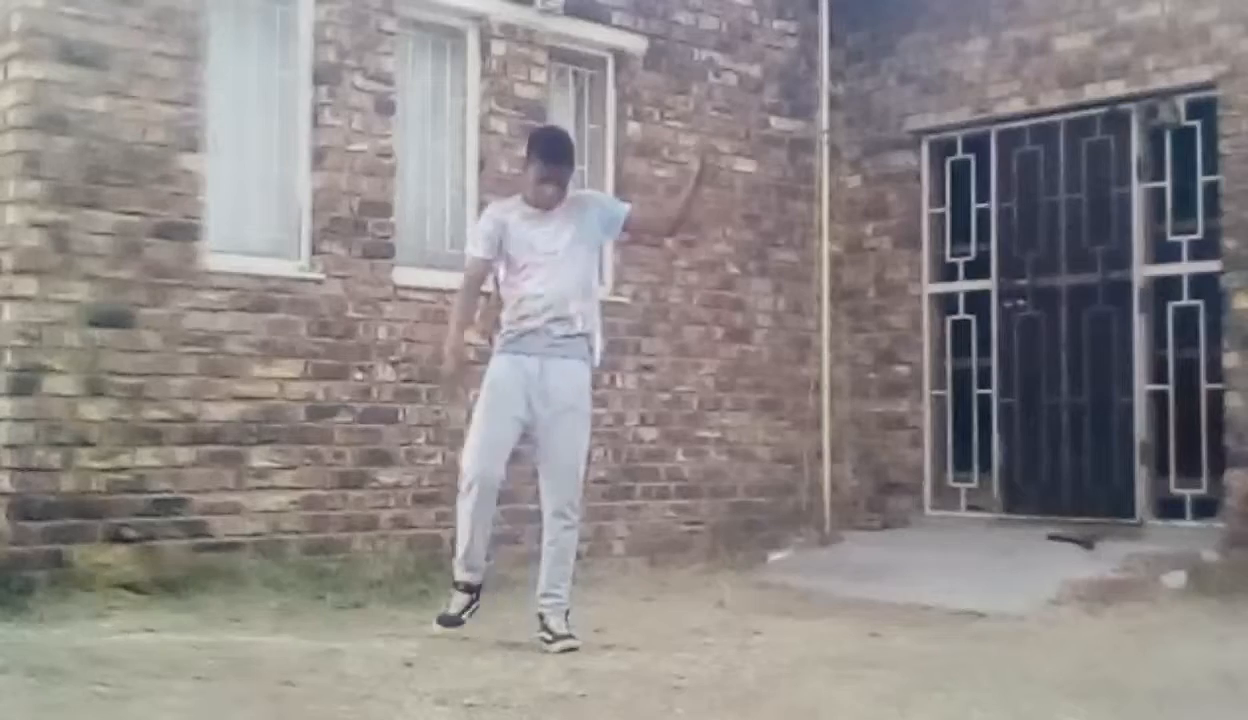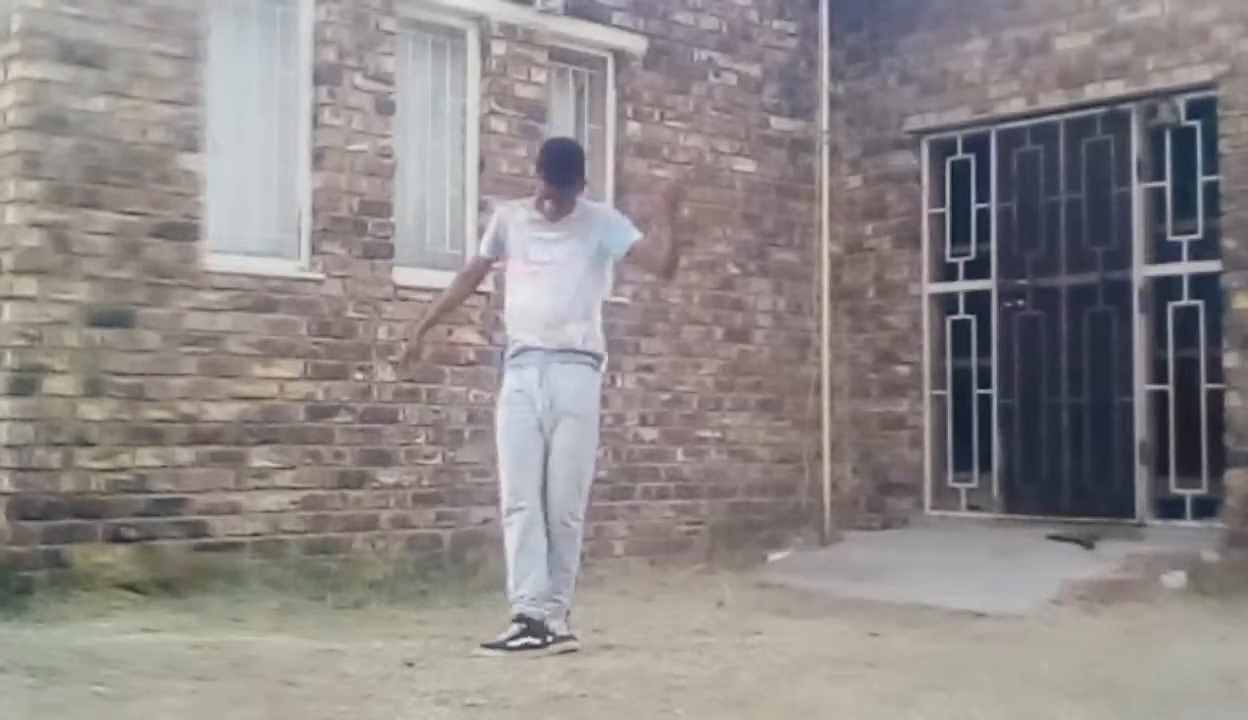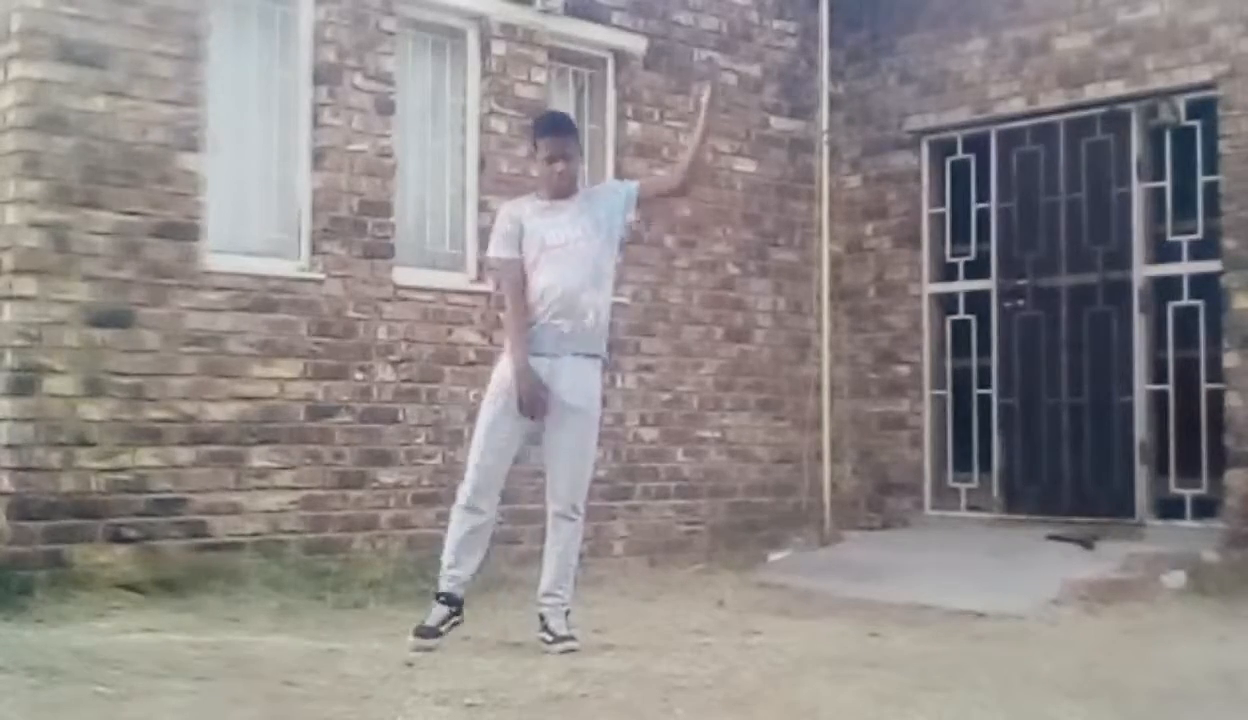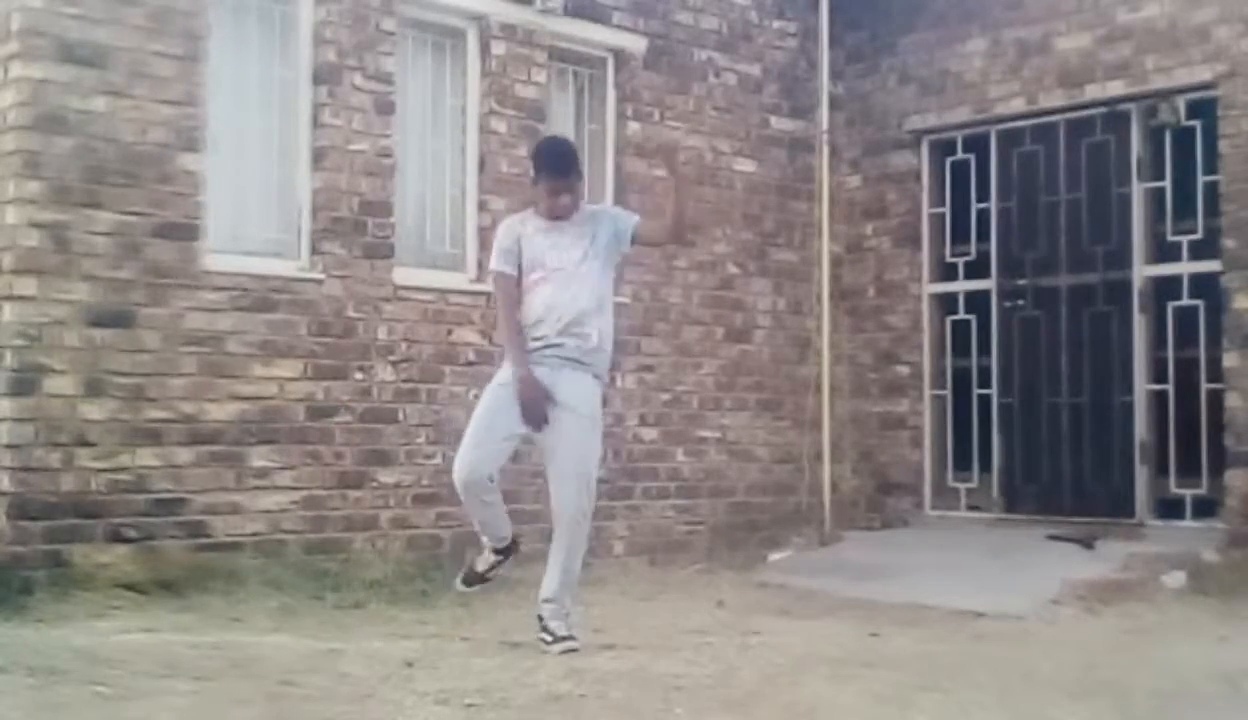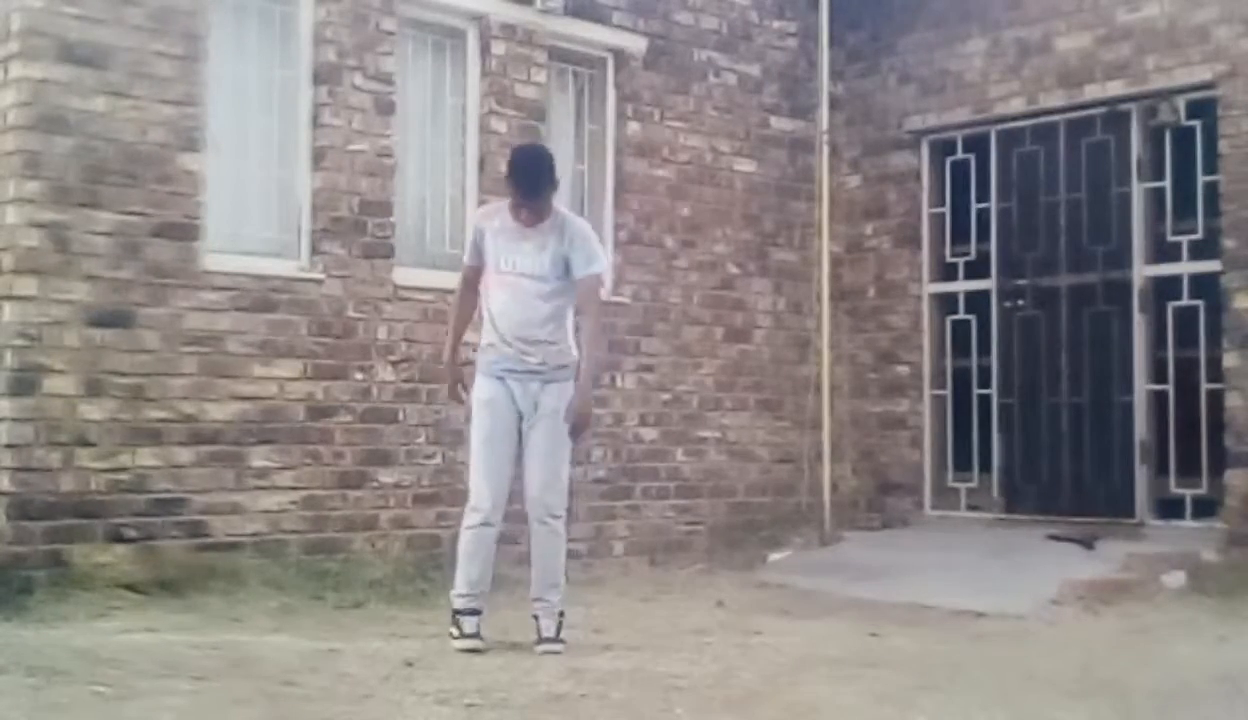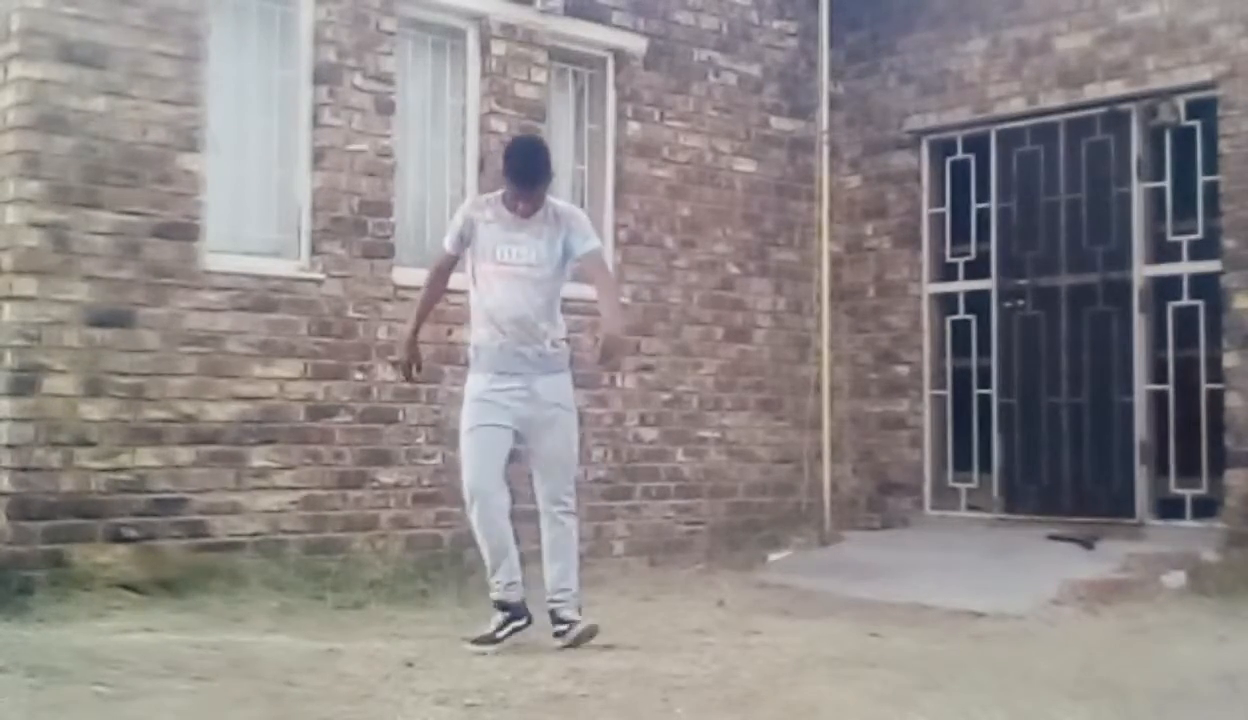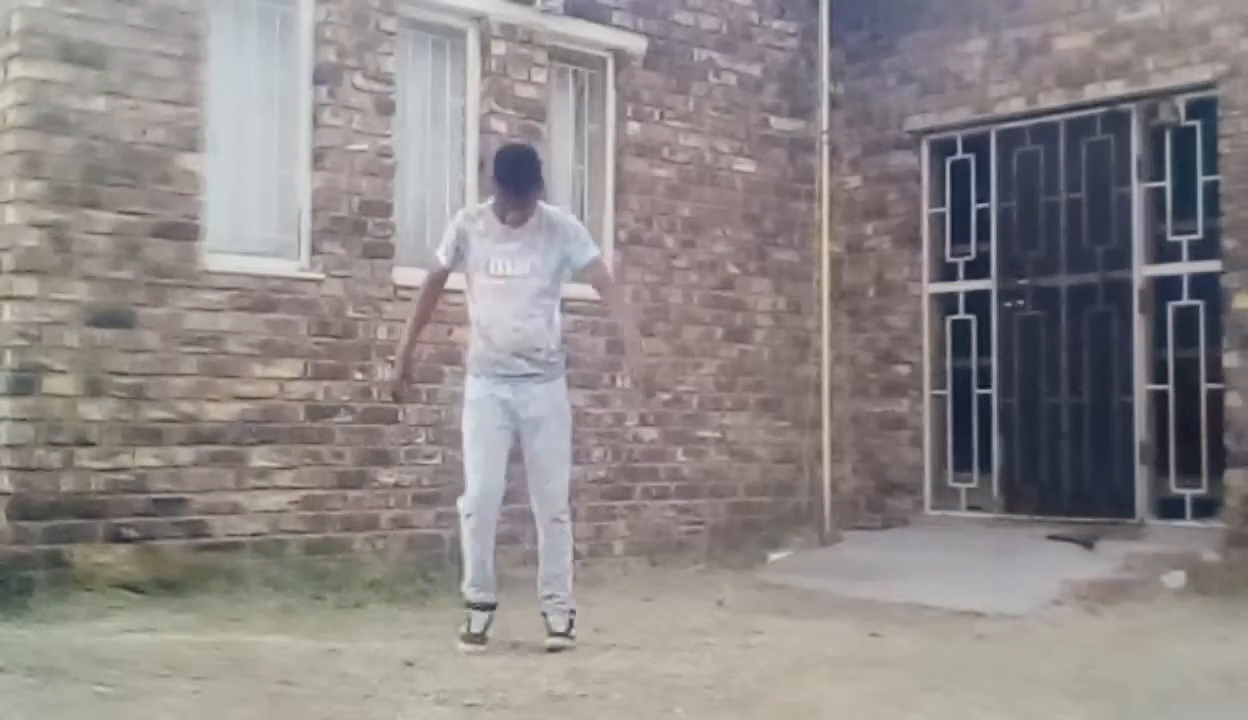
dt=0.7s
person 1, frame 1
left shoulder: (592, 209)
right shoulder: (498, 217)
left elbow: (664, 226)
right elbow: (471, 284)
left wrist: (695, 180)
right wrist: (453, 340)
left hip: (569, 366)
right hip: (511, 362)
left knee: (563, 499)
right knee: (480, 473)
left ankle: (553, 610)
right ankle: (468, 579)
person 1, frame 2
left shoulder: (603, 222)
right shoulder: (508, 218)
left elbow: (664, 267)
right elbow: (471, 276)
left wrist: (671, 217)
right wrist: (424, 326)
left hip: (575, 374)
right hip: (521, 373)
left knee: (567, 502)
right knee: (519, 497)
left ankle: (554, 611)
right ankle: (527, 615)
person 1, frame 3
left shoulder: (609, 201)
right shoulder: (514, 215)
left elbow: (678, 182)
right elbow: (513, 297)
left wrist: (703, 118)
right wrist: (521, 368)
left hip: (580, 368)
right hip: (523, 363)
left knee: (567, 500)
right knee: (479, 484)
left ankle: (554, 612)
right ankle: (449, 596)
person 1, frame 4
left shoulder: (606, 223)
right shoulder: (514, 230)
left elbow: (672, 231)
right elbow: (506, 308)
left wrist: (673, 173)
right wrist: (523, 375)
left hip: (579, 376)
right hip: (520, 371)
left knee: (573, 502)
right knee: (470, 471)
left ankle: (554, 614)
right ankle: (498, 543)
person 1, frame 5
left shoulder: (575, 234)
right shoulder: (486, 222)
left elbow: (590, 312)
right elbow: (468, 288)
left wrist: (585, 388)
right wrist: (450, 355)
left hip: (553, 380)
right hip: (495, 376)
left knee: (547, 504)
right knee: (485, 499)
left ankle: (548, 614)
right ankle: (466, 609)
person 1, frame 6
left shoulder: (568, 221)
right shoulder: (474, 214)
left elbow: (600, 275)
right elbow: (441, 272)
left wrist: (613, 324)
right wrist: (412, 336)
left hip: (549, 371)
right hip: (491, 371)
left knee: (558, 495)
right knee: (480, 483)
left ankle: (565, 608)
right ankle: (508, 599)
person 1, frame 7
left shoulder: (562, 229)
right shoulder: (468, 224)
left elbow: (607, 287)
right elbow: (433, 285)
left wrist: (633, 349)
right wrist: (404, 352)
left hip: (543, 380)
right hip: (486, 379)
left knee: (551, 502)
right knee: (480, 492)
left ankle: (559, 611)
right ankle: (479, 602)
